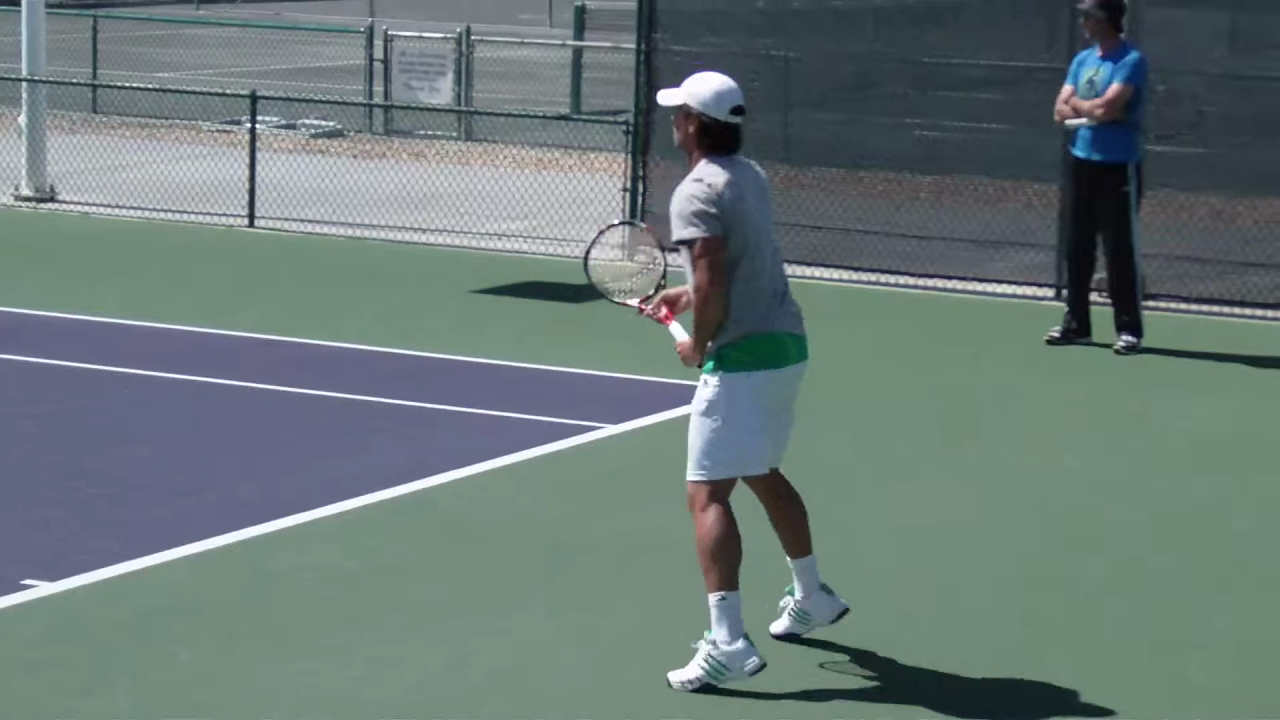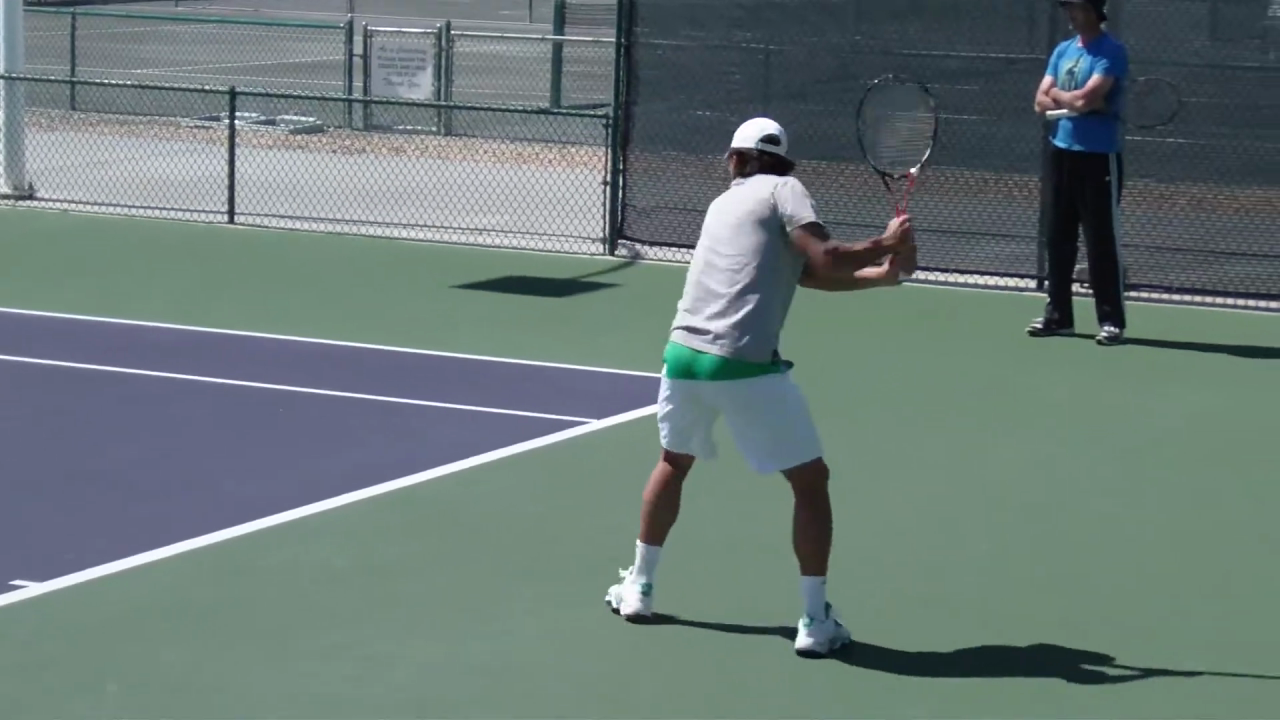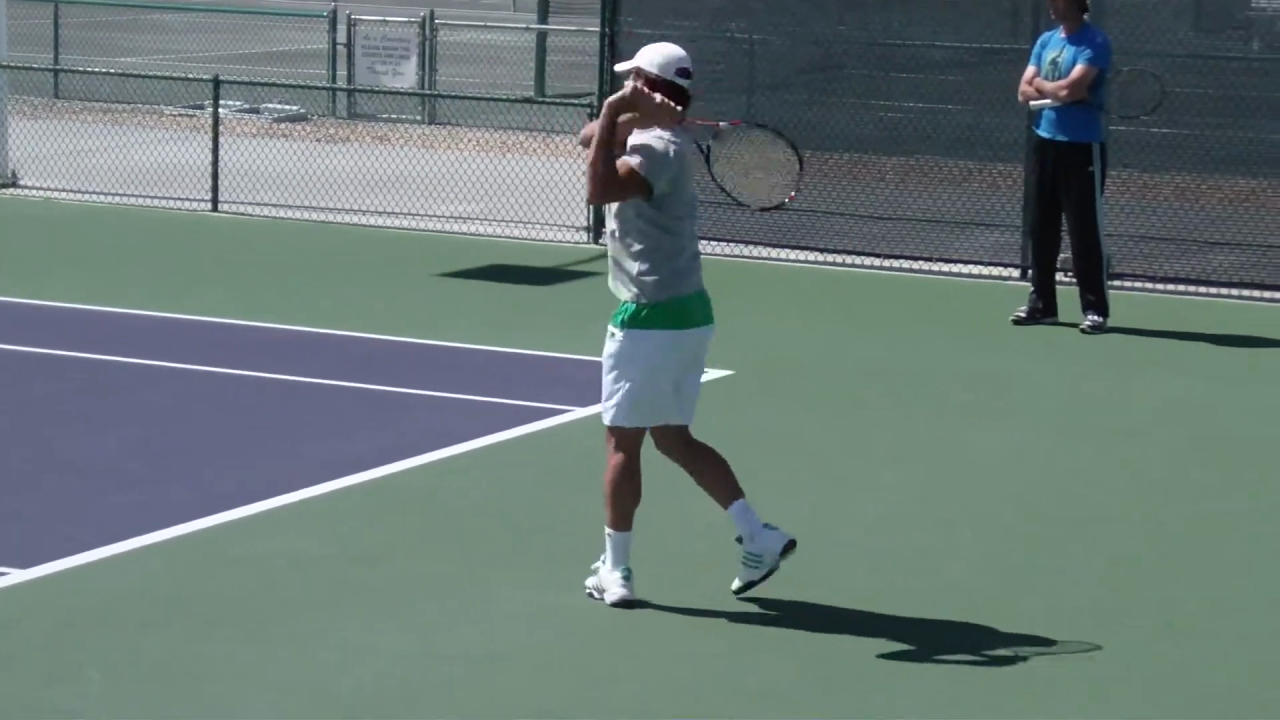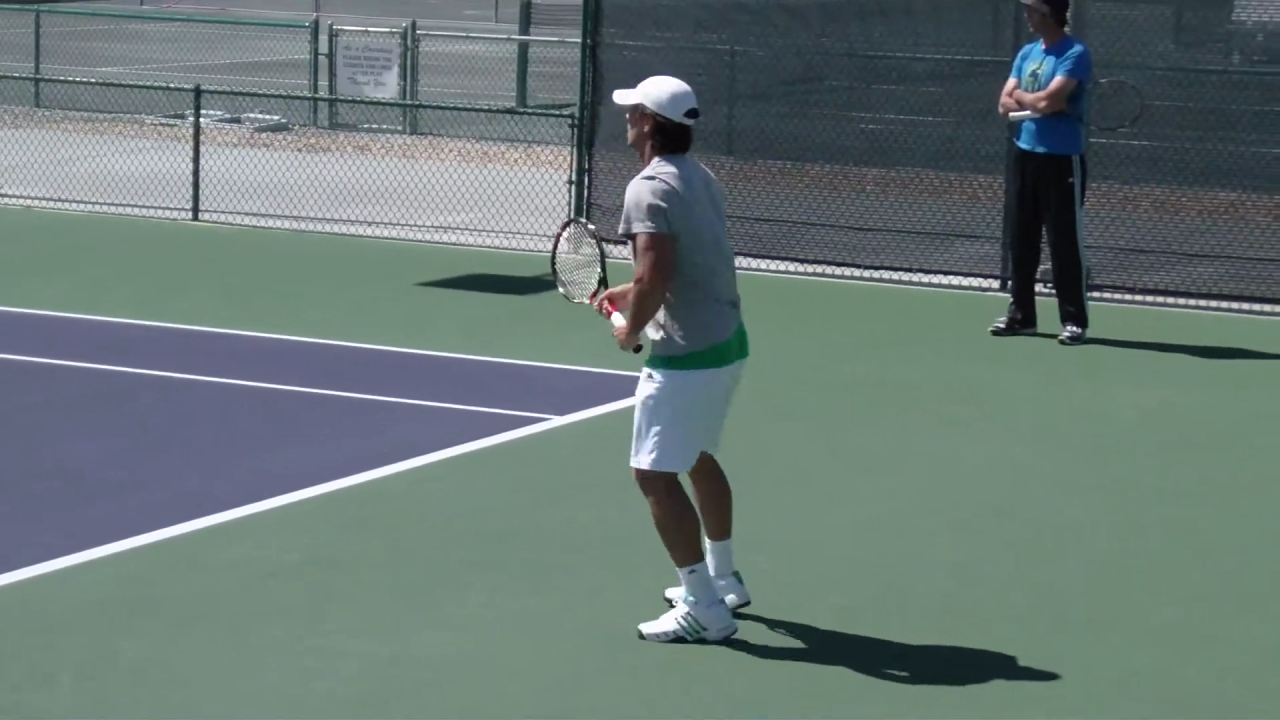
dt=0.7s
person 1, frame 1
left shoulder: (697, 192)
right shoulder: (751, 176)
left elbow: (712, 289)
left wrist: (696, 342)
right wrist: (686, 294)
left hip: (744, 357)
right hip: (787, 345)
left knee: (708, 495)
right knee: (765, 476)
left ankle: (729, 643)
right ankle: (811, 594)
person 1, frame 2
left shoulder: (724, 202)
right shoulder: (784, 192)
left elbow: (803, 274)
right elbow: (823, 260)
left wrist: (881, 271)
right wrist: (885, 244)
left hip: (684, 359)
right hip: (746, 367)
left knee: (671, 462)
right knee: (812, 483)
left ankle: (637, 587)
right ankle: (815, 619)
person 1, frame 3
left shoulder: (660, 147)
right shoulder: (640, 126)
left elbow: (600, 191)
right elbow: (593, 138)
left wrist: (612, 117)
right wrist: (616, 118)
left hip: (651, 316)
right hip: (687, 311)
left knee: (623, 441)
right knee: (673, 438)
left ankle: (616, 572)
right ankle: (756, 535)
person 1, frame 4
left shoulder: (648, 190)
right shoulder: (700, 177)
left elbow: (654, 279)
left wrist: (632, 330)
right wrist: (628, 295)
left hip: (685, 354)
right hip: (727, 343)
left knee: (654, 476)
right knee: (699, 459)
left ankle: (702, 605)
right ankle: (722, 576)
person 2, frame 1
left shoulder: (1131, 60)
right shoulder: (1082, 59)
left elbow: (1105, 108)
right elbow: (1061, 111)
left wrist: (1077, 102)
right wrist: (1095, 111)
left hip: (1117, 167)
right hip: (1081, 162)
left knee: (1120, 251)
right knee: (1077, 247)
left ankle: (1129, 329)
right ankle: (1076, 323)
person 2, frame 2
left shoulder: (1111, 52)
right shoulder: (1062, 50)
left elbow: (1084, 99)
right elbow: (1041, 102)
left wrist: (1057, 94)
right wrist: (1073, 101)
left hip: (1098, 158)
right hip: (1061, 153)
left knee: (1102, 242)
right knee: (1058, 238)
left ankle: (1111, 320)
right ankle: (1058, 314)
person 2, frame 3
left shoulder: (1095, 42)
right shoulder: (1045, 40)
left elbow: (1069, 89)
right elbow: (1024, 91)
left wrist: (1040, 83)
right wrist: (1057, 92)
left hip: (1081, 146)
right hip: (1044, 142)
left knee: (1085, 231)
right knee: (1041, 227)
left ankle: (1095, 308)
right ankle: (1042, 303)
person 2, frame 4
left shoulder: (1075, 54)
right shoulder: (1026, 53)
left elbow: (1047, 100)
right elbow: (1005, 104)
left wrist: (1022, 95)
right wrist: (1037, 104)
left hip: (1061, 160)
right hip: (1025, 154)
left knee: (1065, 242)
right knee: (1021, 239)
left ankle: (1074, 320)
right ankle: (1020, 313)
